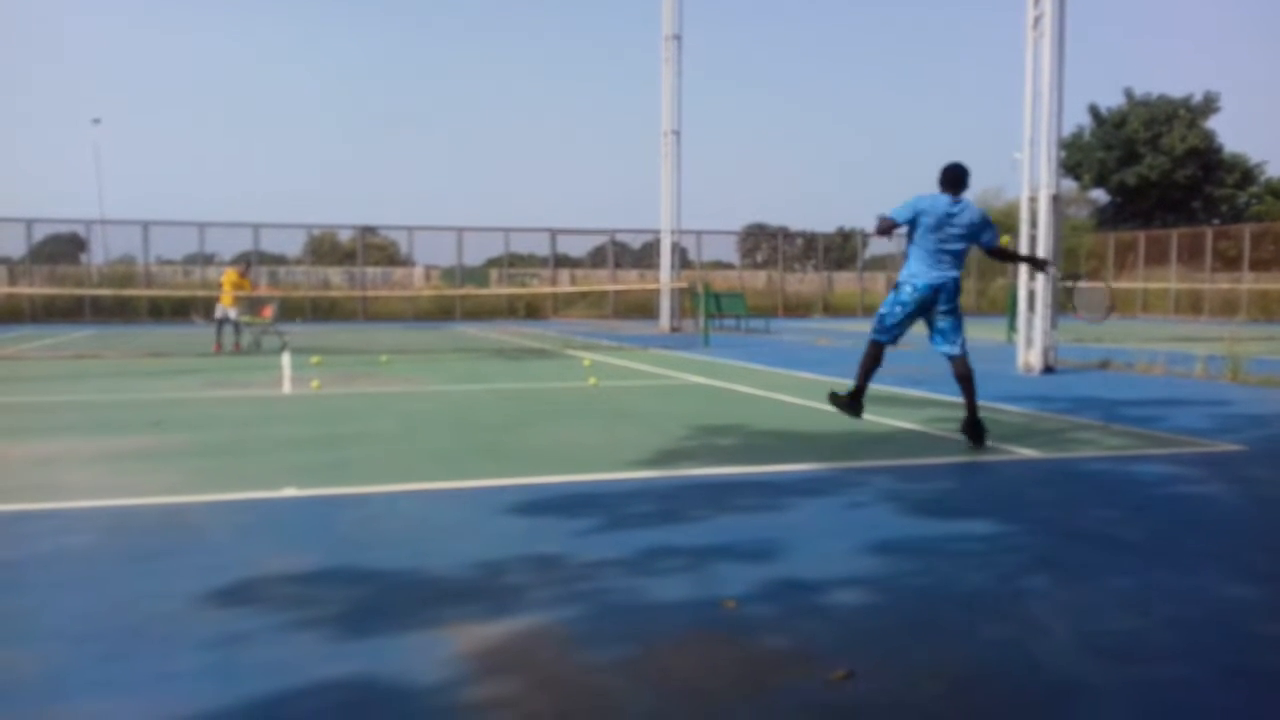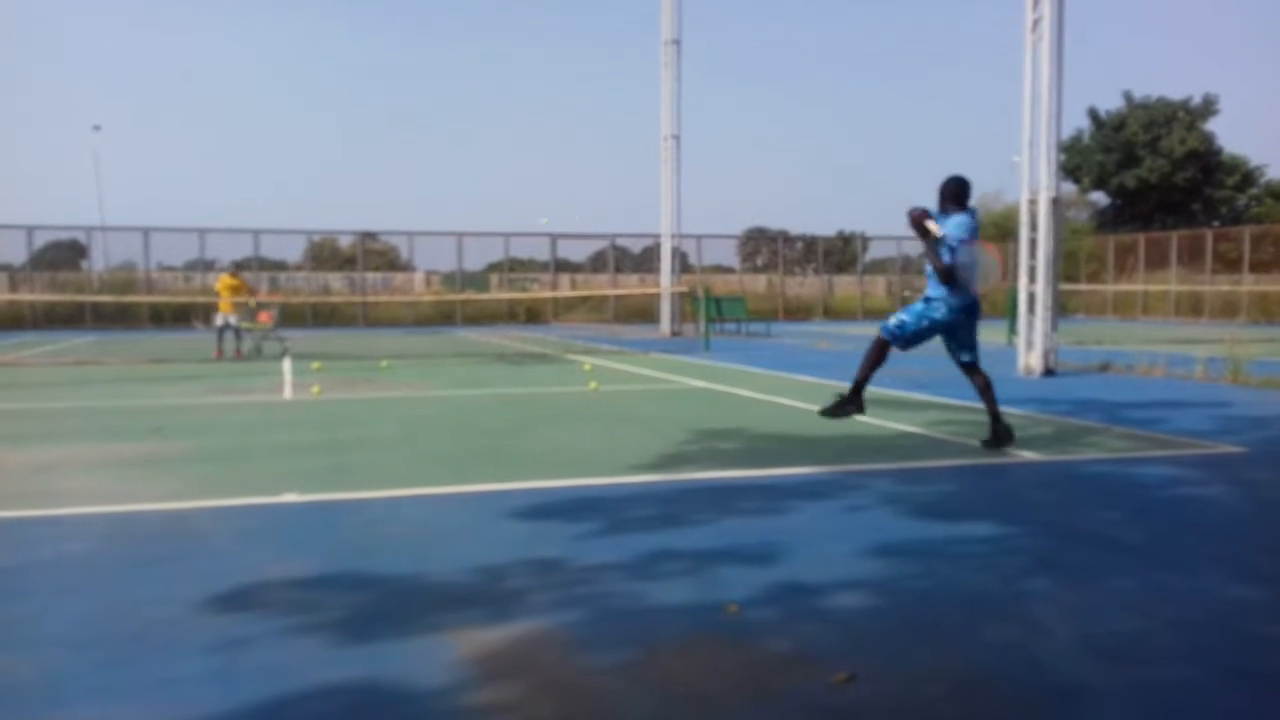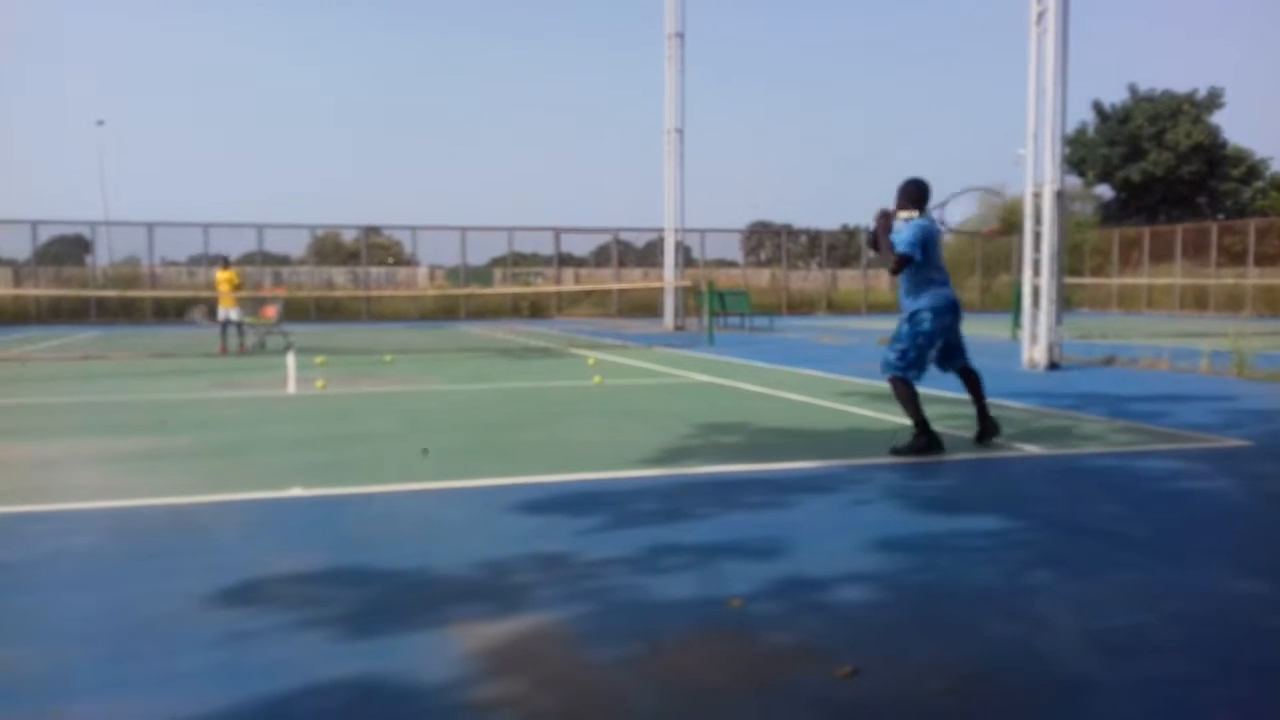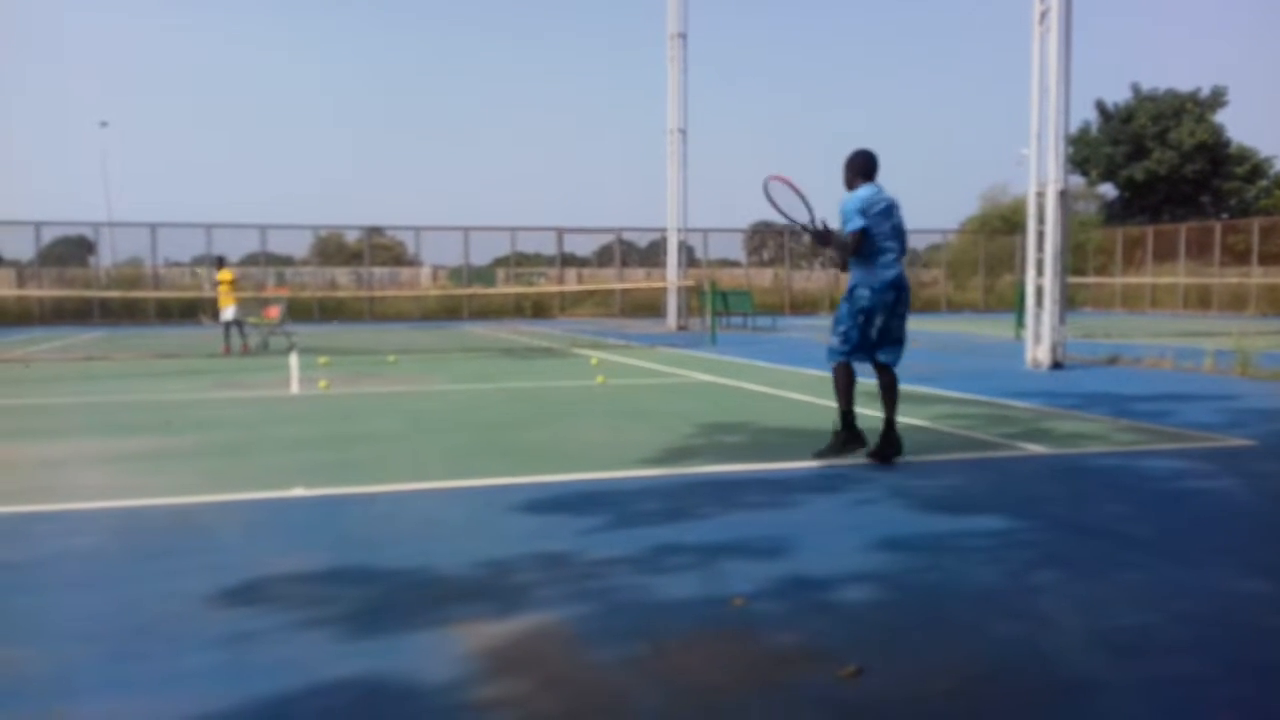
dt=0.3s
person 1, frame 1
left shoulder: (921, 203)
right shoulder: (975, 215)
left elbow: (883, 229)
right elbow: (996, 252)
left wrist: (882, 222)
right wrist: (1030, 260)
left hip: (911, 285)
right hip: (941, 289)
left knee: (878, 339)
right knee: (956, 354)
left ankle: (855, 396)
right ankle: (972, 419)
person 1, frame 2
left shoulder: (957, 230)
right shoulder: (957, 217)
left elbow: (945, 277)
right elbow: (917, 214)
left wrist: (931, 251)
right wrist: (920, 220)
left hip: (944, 303)
right hip: (965, 304)
left knee: (885, 337)
right knee: (970, 365)
left ankle: (853, 397)
right ankle: (998, 425)
person 1, frame 3
left shoulder: (916, 229)
right shoulder: (908, 226)
left elbow: (894, 267)
right elbow: (876, 245)
left wrist: (883, 232)
right wrist: (883, 234)
left hip: (925, 312)
right hip: (945, 306)
left knee: (895, 372)
right knee: (960, 366)
left ankle: (924, 435)
right ankle: (986, 422)
person 1, frame 4
left shoulder: (854, 201)
right shoulder: (888, 201)
left elbow: (854, 245)
left wrist: (829, 240)
left hip: (869, 286)
right hip: (896, 284)
left knee: (841, 357)
right knee: (884, 363)
left ankle: (848, 430)
right ankle: (890, 435)
